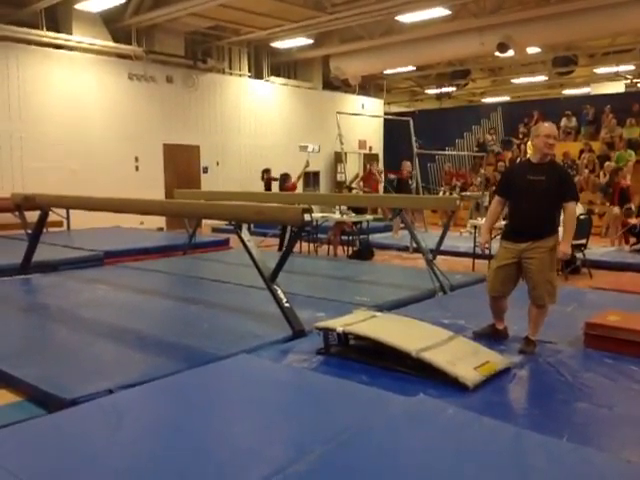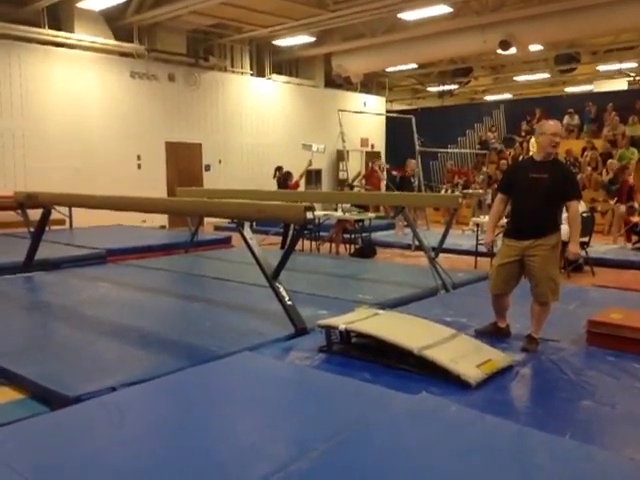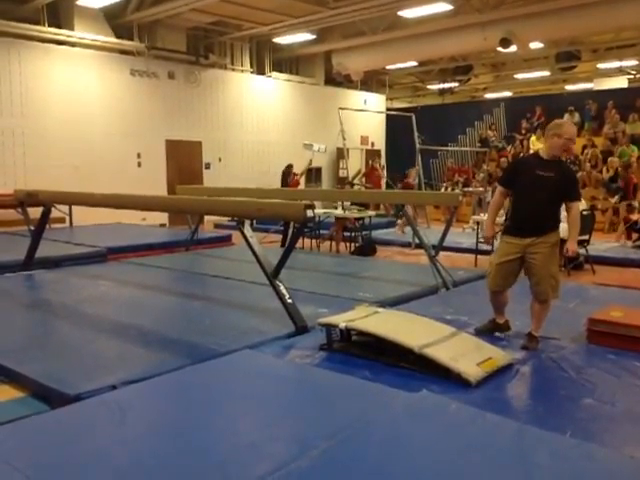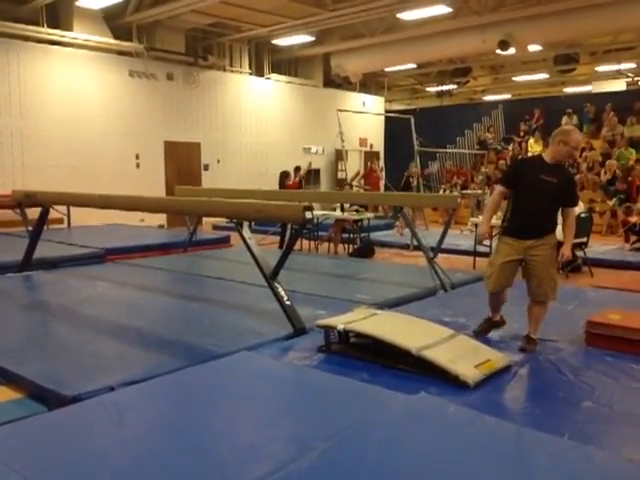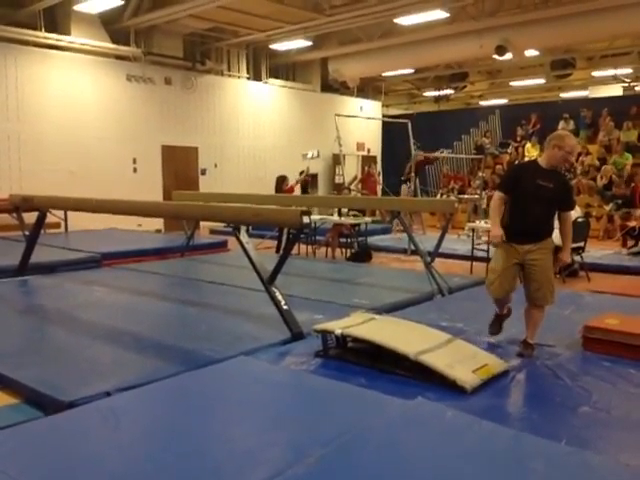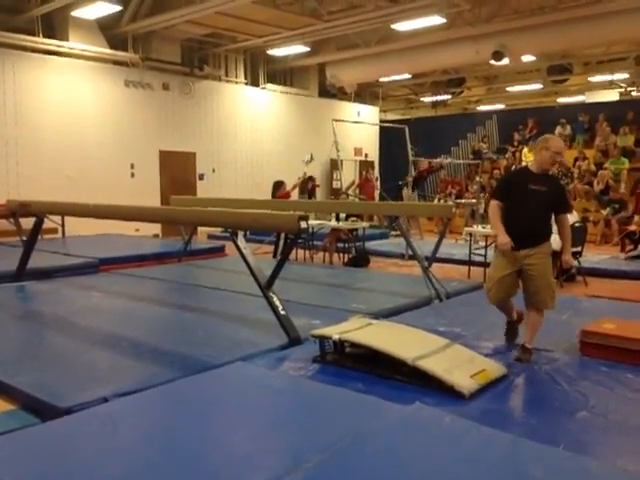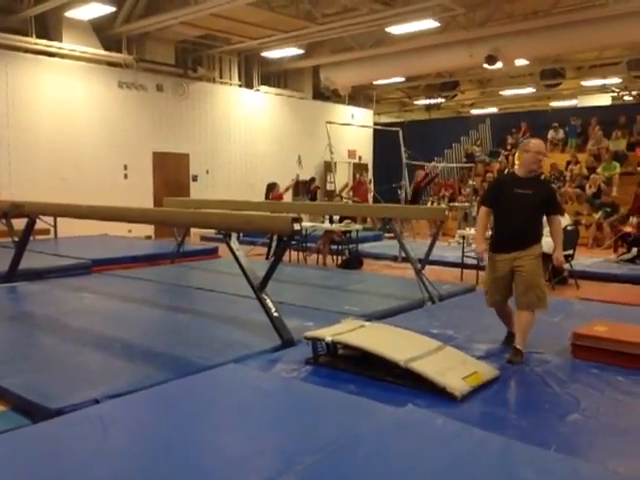
dt=0.2s
person 1, frame 1
left shoulder: (560, 174)
right shoulder: (514, 171)
left elbow: (570, 209)
right elbow: (498, 203)
left wrist: (566, 242)
right wrist: (486, 231)
left hip: (542, 244)
right hip: (510, 241)
left knee: (540, 295)
right knee: (496, 288)
left ankle: (531, 338)
right ankle: (498, 327)
person 1, frame 2
left shoulder: (563, 173)
right shoulder: (517, 168)
left elbow: (573, 208)
right elbow: (501, 201)
left wrist: (574, 241)
right wrist: (490, 230)
left hip: (545, 242)
right hip: (512, 239)
left knee: (543, 292)
right knee: (498, 285)
left ankle: (533, 335)
right ankle: (501, 325)
person 1, frame 3
left shoulder: (566, 173)
right shoulder: (521, 164)
left elbow: (573, 209)
right elbow: (500, 194)
left wrist: (572, 240)
right wrist: (490, 224)
left hip: (545, 240)
right hip: (512, 236)
left knee: (543, 290)
right knee: (496, 282)
left ankle: (533, 333)
right ankle: (499, 320)
person 1, frame 4
left shoulder: (566, 179)
right shoulder: (523, 166)
left elbow: (569, 214)
right elbow: (499, 192)
left wrist: (567, 244)
right wrist: (485, 221)
left hip: (543, 242)
right hip: (511, 237)
left knee: (540, 293)
right knee: (496, 284)
left ankle: (531, 336)
right ankle: (495, 317)
person 1, frame 5
left shoulder: (562, 183)
right shoulder: (519, 171)
left elbow: (565, 217)
right elbow: (498, 198)
left wrist: (565, 249)
right wrist: (495, 225)
left hip: (541, 246)
right hip: (509, 242)
left knee: (538, 297)
right knee: (498, 289)
left ankle: (529, 340)
right ankle: (501, 311)
person 1, frame 6
left shoulder: (555, 186)
right shoulder: (512, 178)
left elbow: (562, 220)
right elbow: (494, 206)
left wrist: (566, 251)
right wrist: (500, 233)
left hip: (538, 250)
right hip: (508, 248)
left knee: (536, 301)
right knee: (497, 294)
left ankle: (527, 345)
right ankle: (513, 317)
person 1, frame 7
left shoulder: (544, 189)
right shoulder: (501, 183)
left elbow: (554, 219)
right elbow: (485, 212)
left wrist: (558, 249)
right wrist: (480, 240)
left hip: (529, 252)
right hip: (499, 251)
left knee: (526, 301)
right knee: (495, 299)
left ankle: (519, 347)
right ankle: (512, 329)
